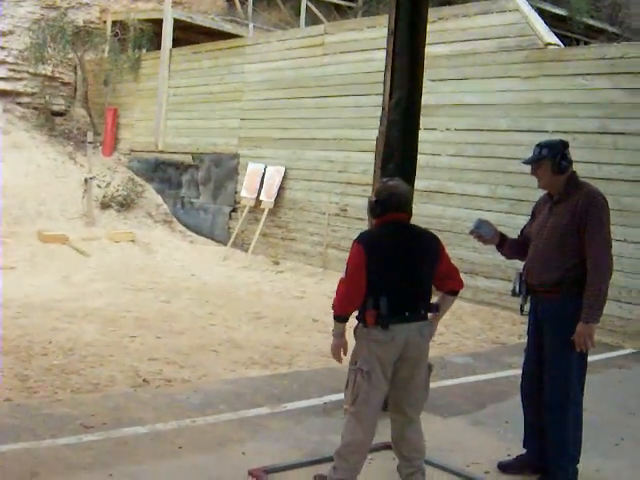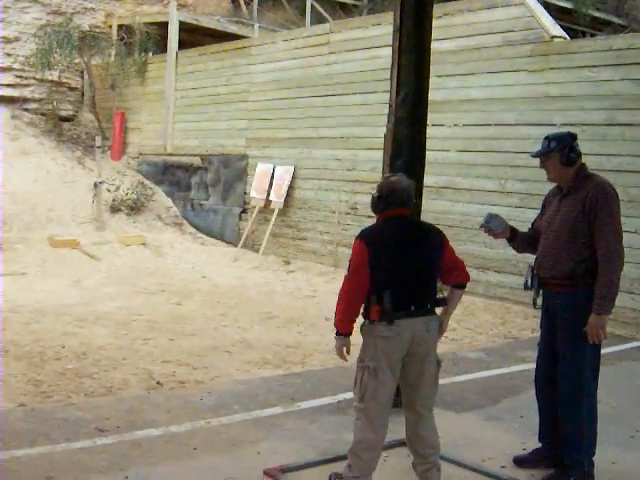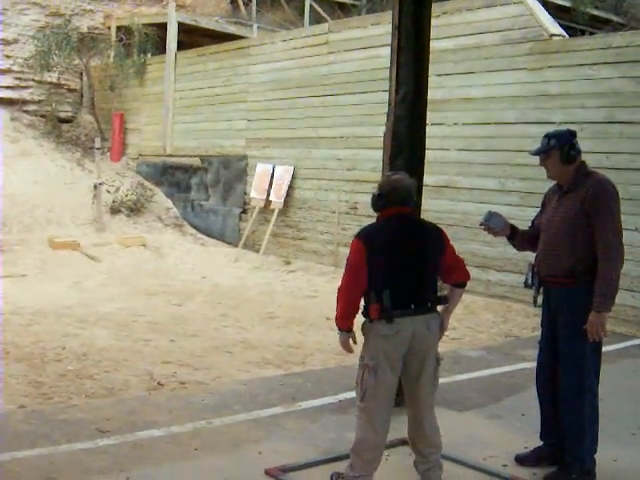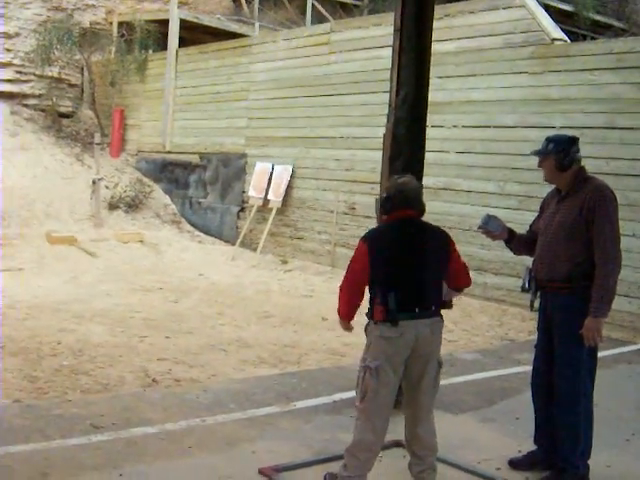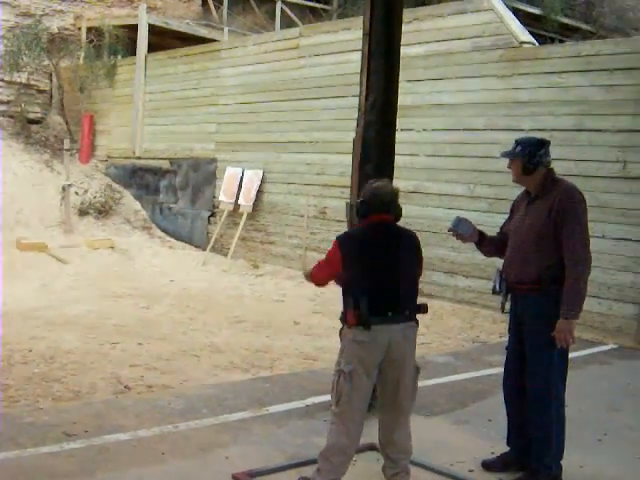
dt=0.2s
person 1, frame 1
left shoulder: (588, 200)
right shoulder: (544, 203)
left elbow: (599, 264)
right elbow: (525, 248)
left wrist: (589, 318)
right wrist: (499, 241)
left hip: (567, 306)
right hip: (540, 303)
left knee: (562, 390)
right knee: (532, 385)
person 1, frame 2
left shoulder: (598, 192)
right shoulder: (554, 195)
left elbow: (610, 256)
right elbow: (536, 241)
left wrist: (601, 310)
right wrist: (510, 234)
left hip: (580, 298)
right hip: (552, 297)
left knee: (576, 383)
right knee: (547, 378)
right ankle: (552, 448)
person 1, frame 3
left shoulder: (598, 189)
right shoulder: (554, 193)
left elbow: (610, 254)
right elbow: (536, 239)
left wrist: (600, 307)
right wrist: (510, 232)
left hip: (580, 296)
right hip: (553, 294)
left knee: (577, 381)
right knee: (548, 376)
right ankle: (554, 446)
person 1, frame 4
left shoulder: (596, 194)
right shoulder: (553, 197)
left elbow: (608, 259)
right elbow: (534, 243)
left wrist: (597, 313)
right wrist: (507, 235)
left hip: (576, 301)
right hip: (549, 298)
left knee: (572, 385)
right knee: (543, 380)
right ankle: (547, 450)
person 1, frame 5
left shoulder: (565, 197)
right shoulder: (523, 200)
left elbow: (577, 261)
right elbow: (505, 246)
left wrist: (568, 315)
right wrist: (478, 238)
left hip: (547, 303)
right hip: (520, 300)
left knee: (544, 387)
right knee: (515, 382)
right ankle: (520, 452)
person 2, frame 1
left shoulder: (367, 241)
right shoulder: (429, 241)
left elbow: (349, 292)
right elbow: (452, 284)
left wrist: (338, 331)
right wrist: (434, 319)
left hip: (378, 333)
right hip: (417, 332)
left knee: (361, 410)
right knee: (409, 409)
person 2, frame 2
left shoulder: (369, 238)
right shoulder: (433, 236)
left elbow: (353, 289)
right elbow: (459, 278)
left wrist: (342, 332)
right wrist: (445, 316)
left hip: (386, 329)
right hip: (425, 326)
left knee: (372, 407)
right knee: (421, 404)
person 2, frame 3
left shoulder: (368, 237)
right shoulder: (432, 234)
left elbow: (351, 287)
right elbow: (459, 276)
left wrist: (344, 327)
right wrist: (445, 314)
left hip: (386, 327)
right hip: (426, 324)
left knee: (375, 405)
right knee: (422, 402)
person 2, frame 4
left shoulder: (374, 239)
right shoulder: (439, 237)
left elbow: (353, 285)
right elbow: (461, 280)
left wrist: (345, 317)
left hip: (390, 329)
right hip: (429, 327)
left knee: (373, 407)
right knee: (422, 404)
person 2, frame 5
left shoulder: (349, 242)
right shoulder: (410, 241)
left elbow: (321, 275)
left wrist: (309, 272)
left hip: (364, 333)
right hip: (404, 330)
left knee: (347, 411)
right knee: (397, 409)
